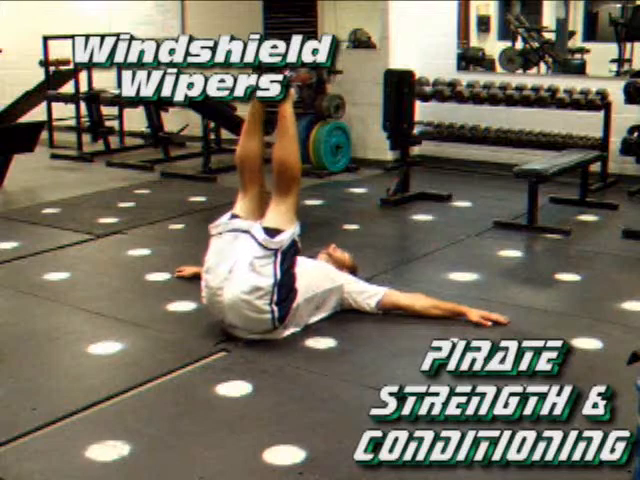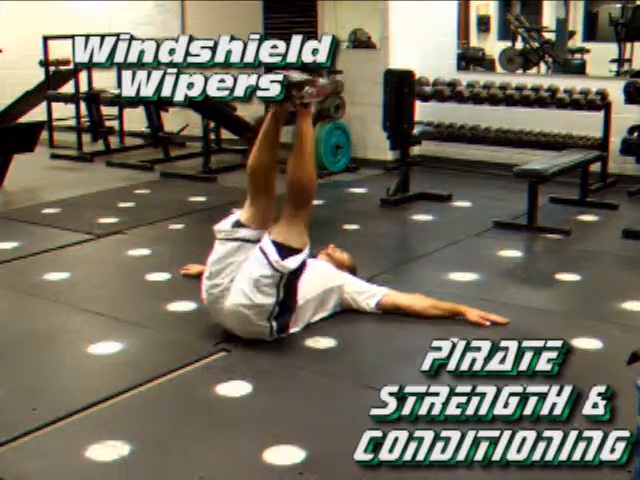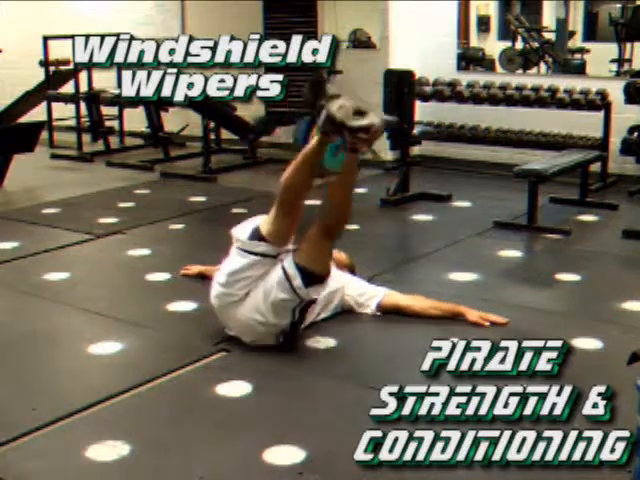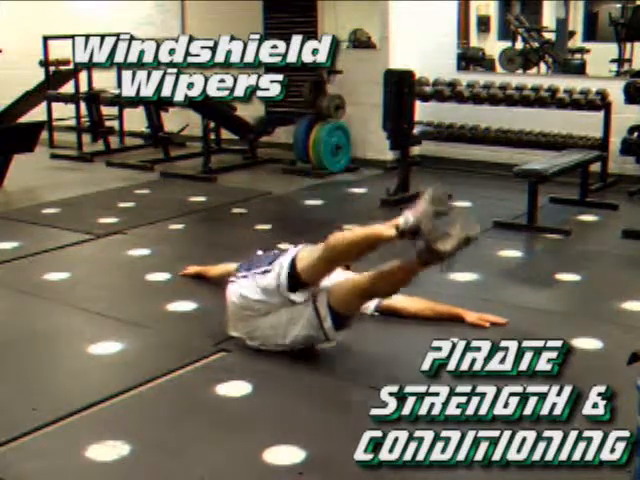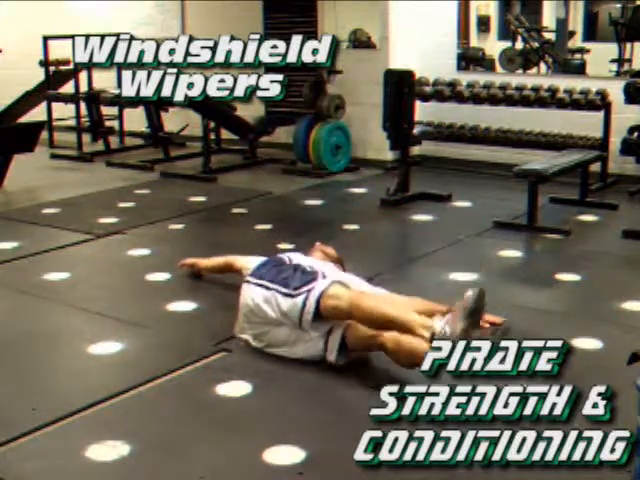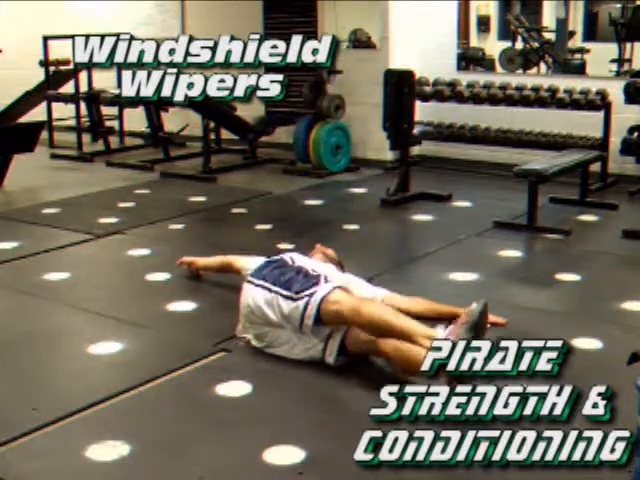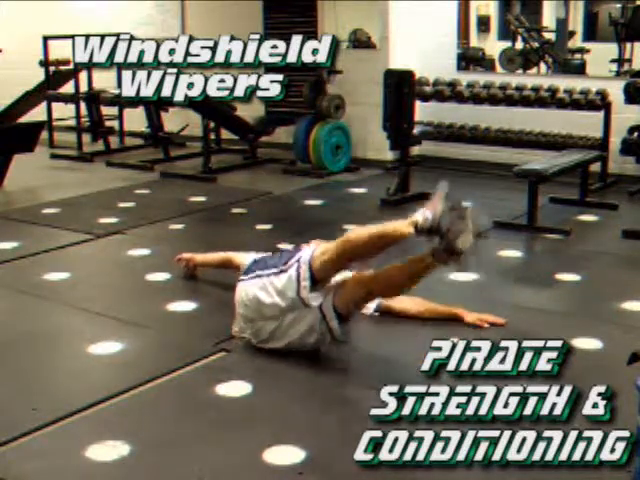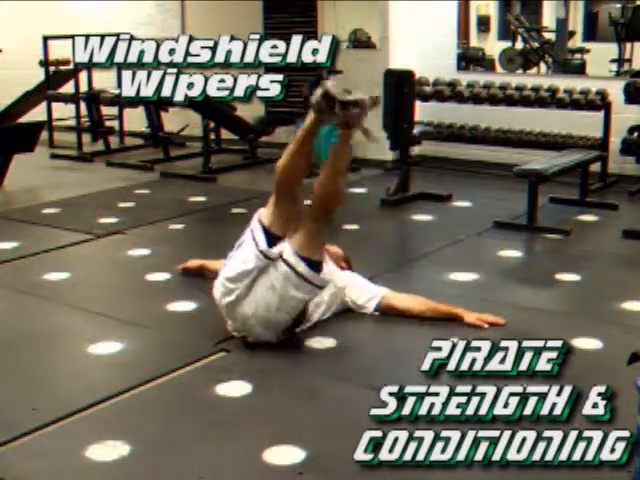
dt=0.5s
person 1, frame 1
left shoulder: (342, 282)
right shoulder: (297, 266)
left elbow: (408, 300)
left wrist: (465, 311)
right wrist: (205, 269)
left hip: (258, 305)
right hip: (221, 288)
left knee: (285, 188)
right knee: (252, 185)
right ankle: (262, 95)
person 1, frame 2
left shoulder: (342, 282)
right shoulder: (293, 267)
left elbow: (405, 301)
left wrist: (463, 310)
right wrist: (208, 267)
left hip: (256, 313)
right hip: (222, 290)
left knee: (298, 206)
right knee: (261, 195)
right ankle: (278, 105)
person 1, frame 3
left shoulder: (344, 283)
right shoulder: (296, 264)
left elbow: (406, 302)
left wrist: (461, 311)
right wrist: (208, 270)
left hip: (265, 321)
right hip: (231, 295)
left knee: (327, 228)
right knee: (286, 211)
left ankle: (352, 148)
right ankle: (324, 136)
person 1, frame 4
left shoulder: (345, 286)
right shoulder: (295, 264)
left elbow: (405, 303)
right elbow: (233, 269)
left wrist: (462, 313)
right wrist: (204, 270)
left hip: (275, 329)
left knee: (369, 283)
right knee: (332, 248)
left ankle: (426, 252)
right ankle: (402, 226)
person 1, frame 5
left shoulder: (350, 281)
right shoulder: (281, 263)
left elbow: (403, 303)
right elbow: (233, 262)
left wrist: (448, 310)
left hip: (291, 333)
left knee: (382, 334)
right knee: (348, 301)
right ankle: (437, 331)
person 1, frame 6
left shoulder: (349, 282)
right shoulder: (282, 265)
left elbow: (405, 303)
right elbow: (232, 260)
left wrist: (459, 312)
left hip: (307, 336)
left knee: (381, 341)
right knee: (346, 305)
right ankle: (437, 341)
person 1, frame 7
left shoulder: (344, 284)
right shoulder: (278, 264)
left elbow: (401, 303)
right elbow: (234, 258)
left wrist: (459, 312)
left hip: (291, 330)
right hip: (261, 298)
right knee: (343, 248)
right ankle: (418, 224)
person 1, frame 8
left shoulder: (342, 280)
right shoulder: (293, 260)
left elbow: (402, 302)
left wrist: (461, 314)
right wrist: (206, 264)
left hip: (265, 314)
right hip: (235, 293)
left knee: (317, 217)
right knee: (285, 197)
